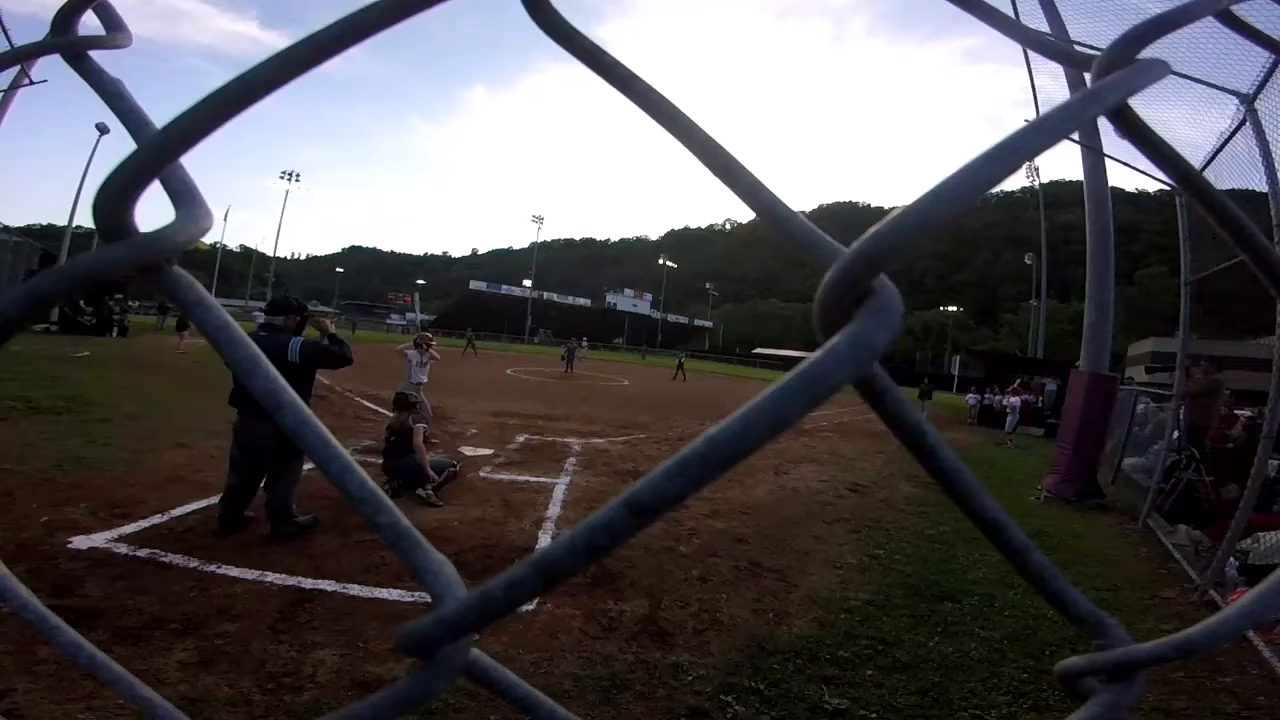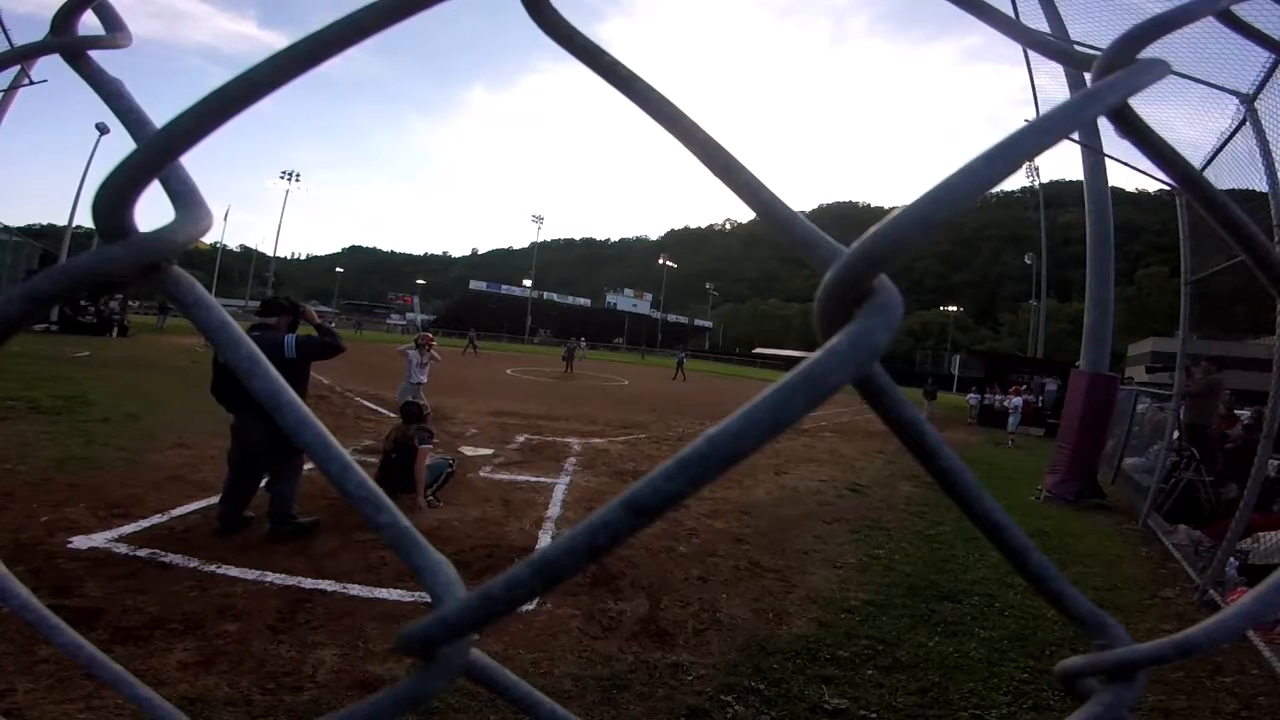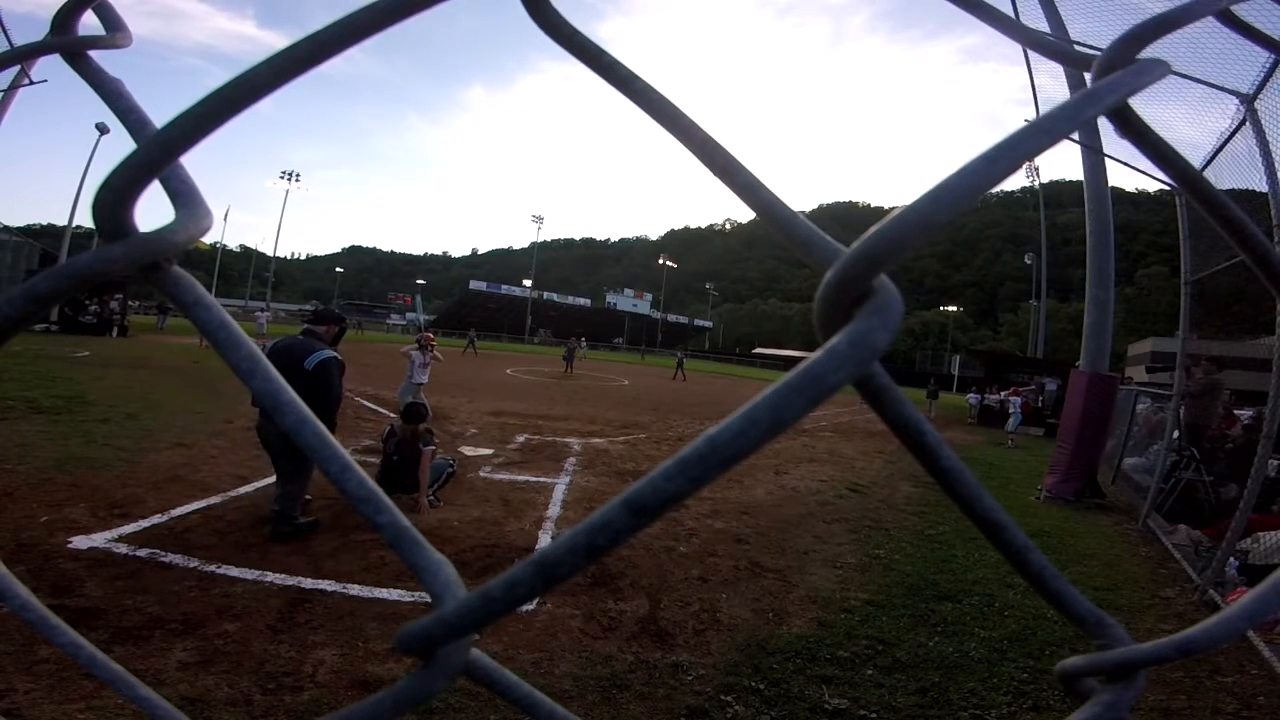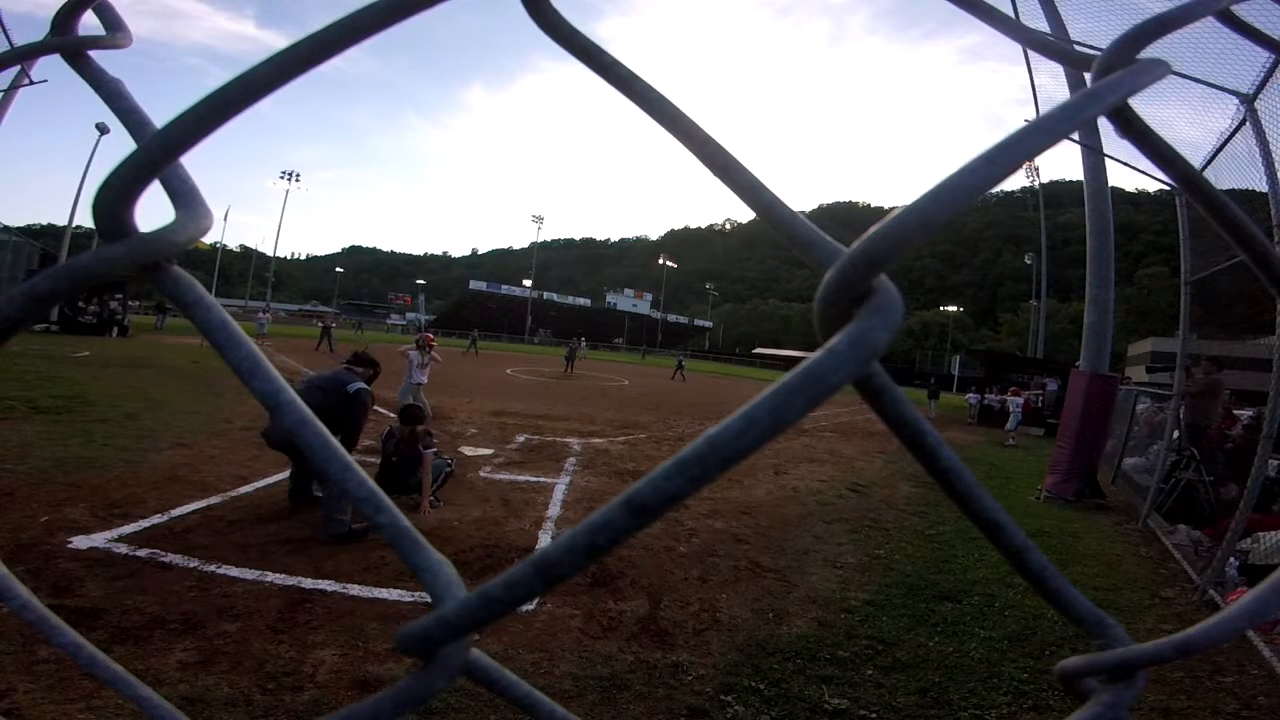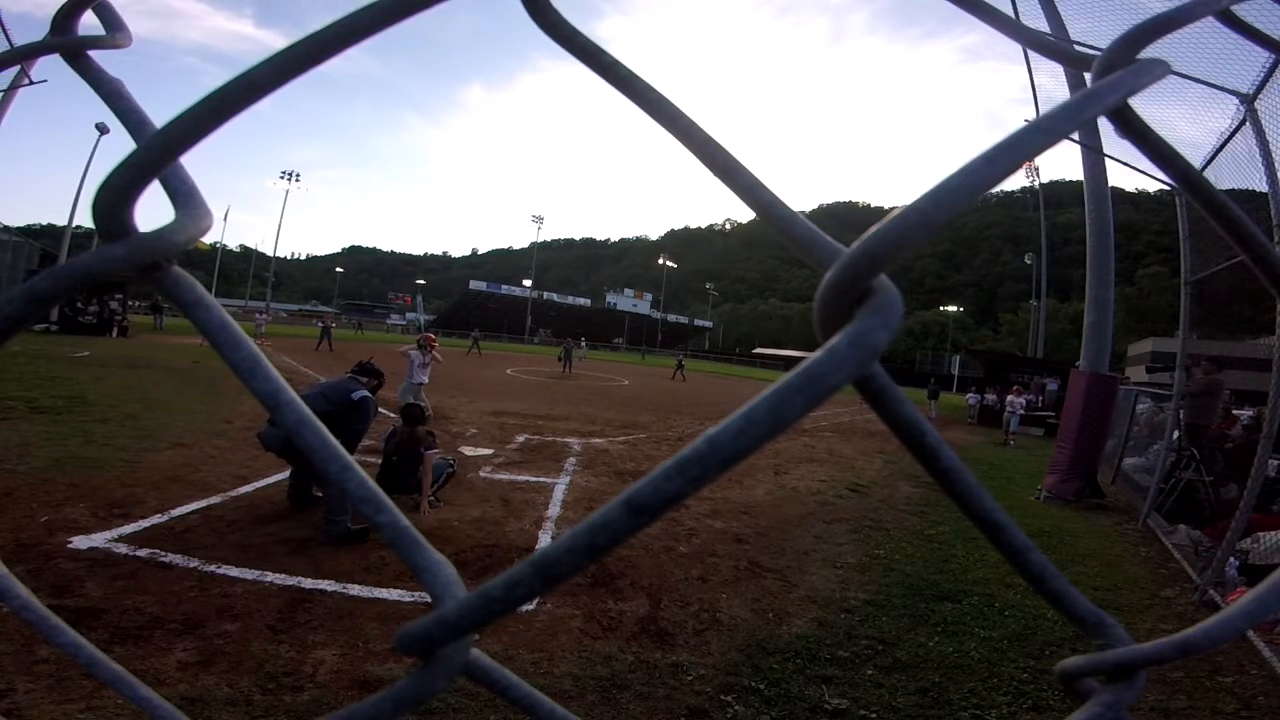
dt=1s
person 1, frame 1
right shoulder: (297, 347)
right elbow: (343, 357)
right wrist: (329, 333)
left hip: (246, 422)
right hip: (282, 427)
left knee: (242, 476)
right knee: (282, 478)
left ankle: (229, 519)
right ankle: (283, 523)
person 1, frame 2
right shoulder: (291, 344)
left elbow: (219, 389)
right elbow: (335, 345)
right wrist: (316, 322)
left hip: (244, 424)
right hip: (280, 427)
left knee: (241, 475)
right knee: (284, 476)
left ankle: (228, 518)
right ankle: (282, 523)
person 1, frame 3
left shoulder: (276, 346)
right shoulder: (326, 357)
right elbow: (329, 401)
right wrist: (328, 431)
left hip: (267, 422)
left knee: (285, 471)
right knee: (296, 474)
left ankle: (289, 505)
right ankle: (285, 523)
person 1, frame 4
left shoulder: (321, 377)
right shoulder: (361, 391)
right elbow: (352, 430)
left hip: (276, 427)
left knee: (305, 458)
left ankle: (300, 497)
right ankle: (338, 528)
person 1, frame 5
left shoulder: (328, 384)
right shoulder: (365, 400)
right elbow: (351, 440)
left hip: (272, 430)
left knee: (308, 458)
left ankle: (300, 497)
right ankle: (337, 530)
